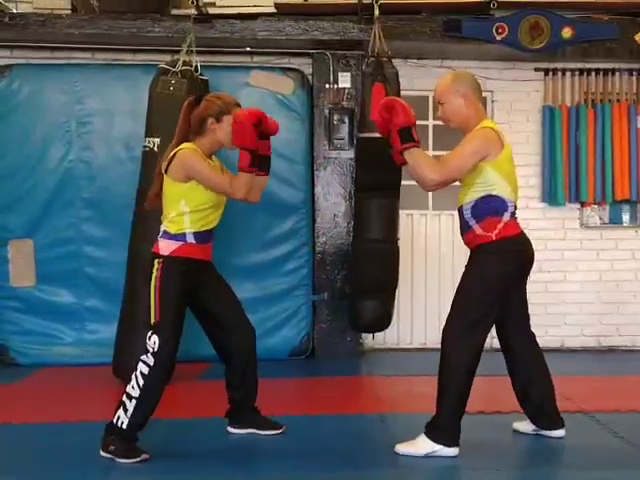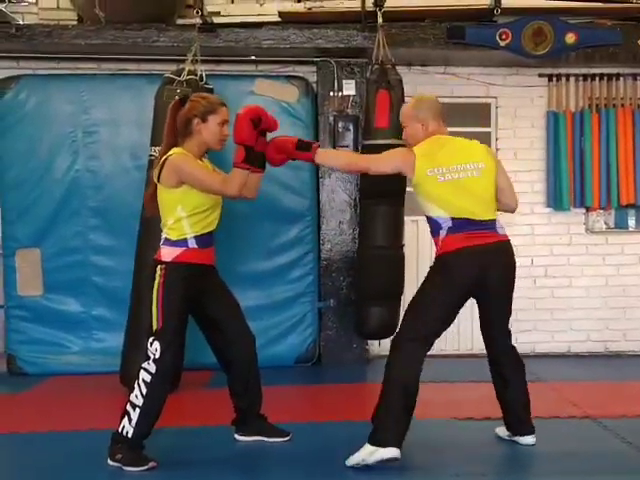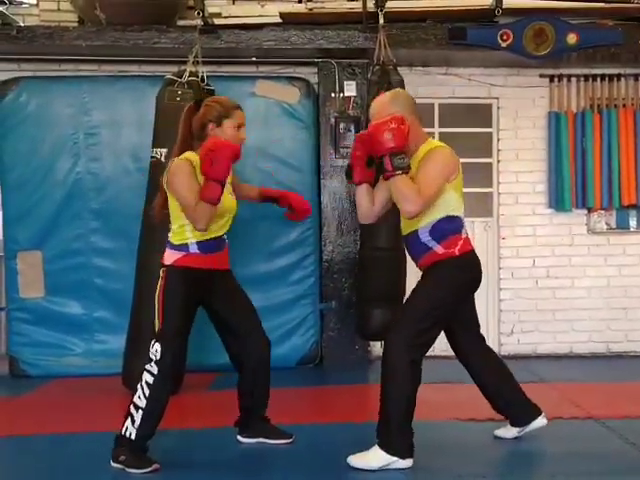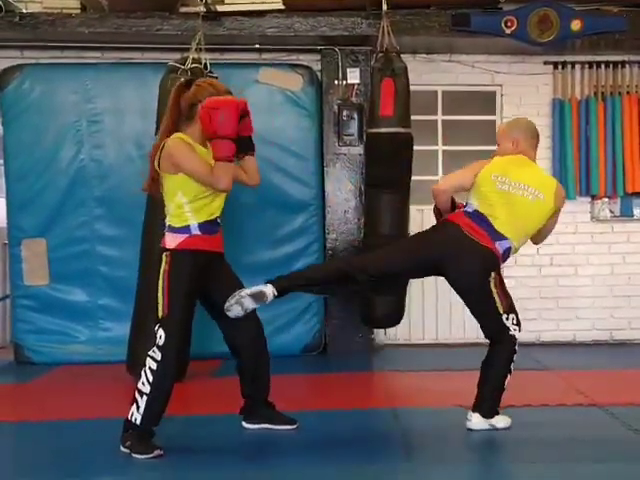
dt=1s
person 1, frame 1
left shoulder: (210, 162)
right shoulder: (187, 156)
left elbow: (253, 194)
right elbow: (237, 191)
left wrist: (260, 148)
right wrist: (247, 148)
left hip: (201, 264)
right hip: (173, 264)
left knee: (241, 334)
right knee: (161, 351)
left ankle: (243, 413)
right ankle: (117, 435)
person 1, frame 2
left shoulder: (202, 164)
right shoulder: (177, 161)
left elbow: (248, 190)
right elbow: (232, 188)
left wrist: (258, 145)
right wrist: (245, 145)
left hip: (204, 269)
right hip: (176, 270)
left knee: (241, 341)
right knee: (164, 358)
left ankle: (249, 421)
right ankle: (124, 444)
person 1, frame 3
left shoulder: (220, 167)
right shoulder: (183, 166)
left elbow: (242, 193)
right elbow: (200, 220)
left wrist: (278, 196)
right wrist: (215, 177)
left hip: (217, 271)
right hip: (183, 272)
left knee: (255, 344)
right knee: (166, 360)
left ankle: (252, 423)
right ankle: (128, 447)
person 1, frame 4
left shoulder: (209, 148)
right shoulder: (176, 146)
left elbow: (252, 179)
right elbow: (222, 182)
left wrist: (242, 137)
right wrist: (224, 137)
left hip: (212, 254)
right hip: (183, 255)
left knee: (249, 329)
right knee: (171, 342)
left ankle: (257, 408)
right ankle: (136, 431)
person 2, frame 1
left shoulder: (484, 135)
right shoulder: (478, 139)
left elbow: (435, 176)
right elbow: (430, 181)
left wrist: (406, 137)
right wrist: (401, 145)
left hip: (498, 252)
right hip: (506, 251)
left knee: (460, 337)
right knee: (516, 334)
left ankle: (442, 435)
right ankle: (546, 418)
person 2, frame 2
left shoulder: (413, 156)
right shoulder: (483, 152)
left elbow: (353, 162)
right elbow: (509, 204)
left wrist: (300, 150)
left hip: (457, 261)
right hip: (498, 256)
left knee: (410, 343)
right knee: (499, 341)
left ankle: (385, 439)
right ankle: (520, 426)
person 2, frame 3
left shoulder: (438, 156)
right shoulder: (402, 161)
left elbow: (413, 206)
right elbow: (366, 214)
left wrist: (392, 159)
right wrist: (361, 169)
left hip: (452, 267)
right hip: (448, 269)
left knee: (401, 344)
right knee: (469, 346)
left ankle: (394, 447)
right ankle: (524, 414)
person 2, frame 4
left shoulder: (488, 165)
right shoulder: (555, 191)
left elbow: (441, 189)
right elbow: (538, 237)
left hip: (441, 240)
right hip: (478, 260)
left knee: (354, 268)
right knee: (504, 337)
left ankle: (272, 288)
right ankle: (485, 413)
